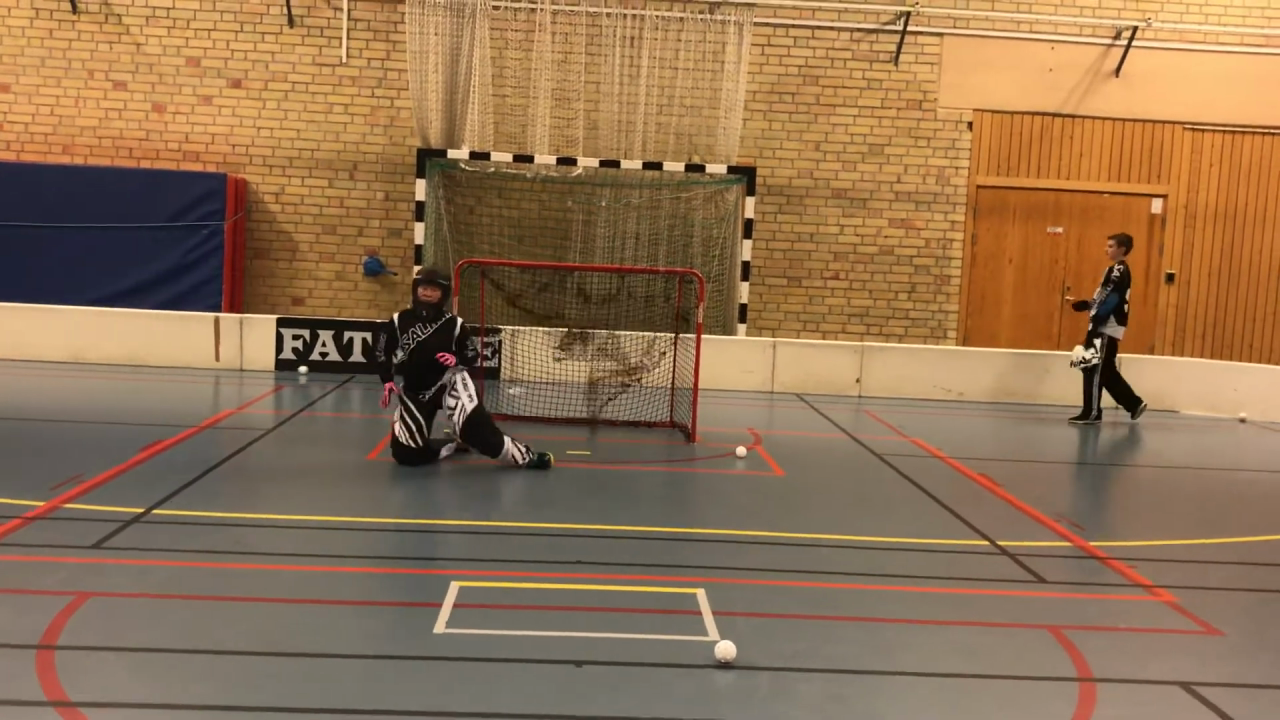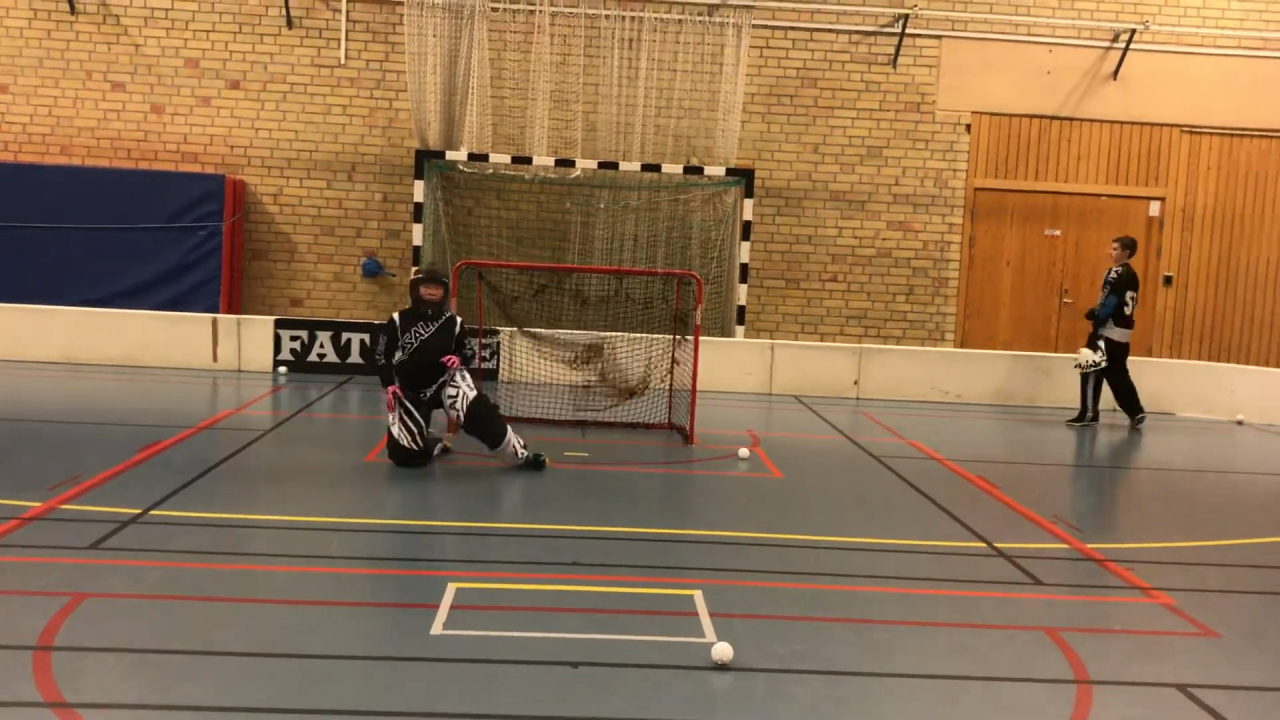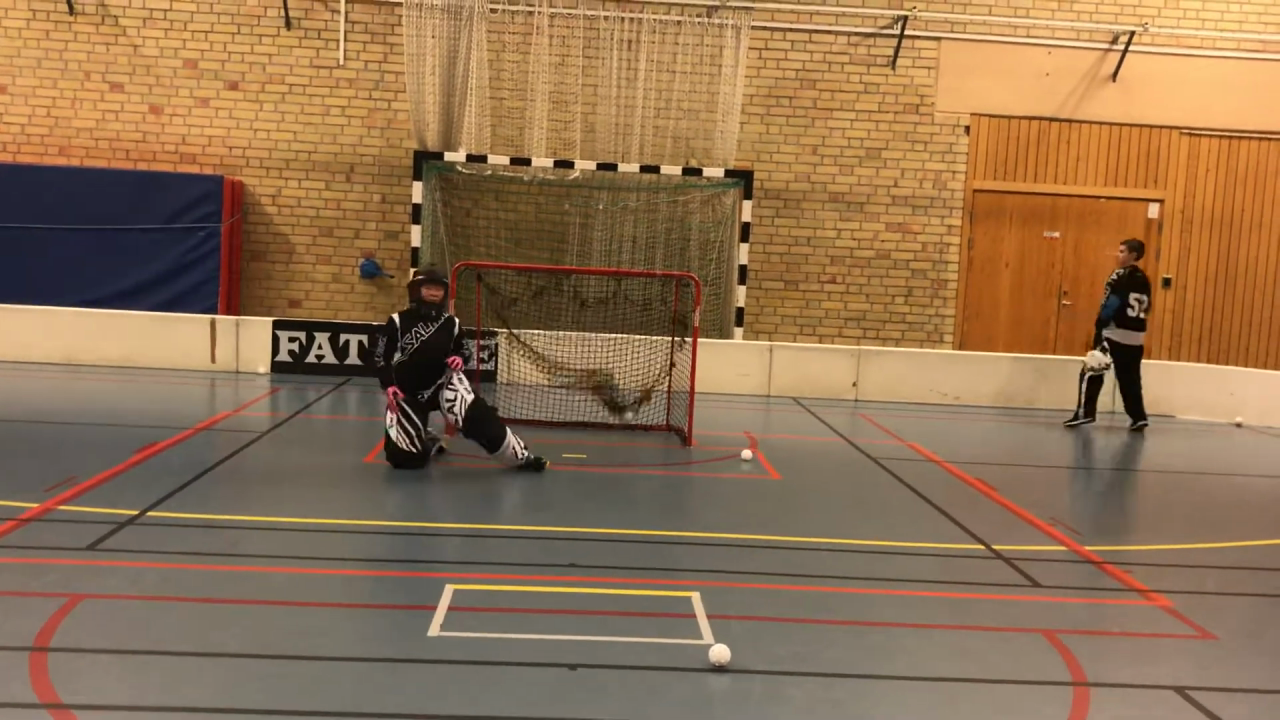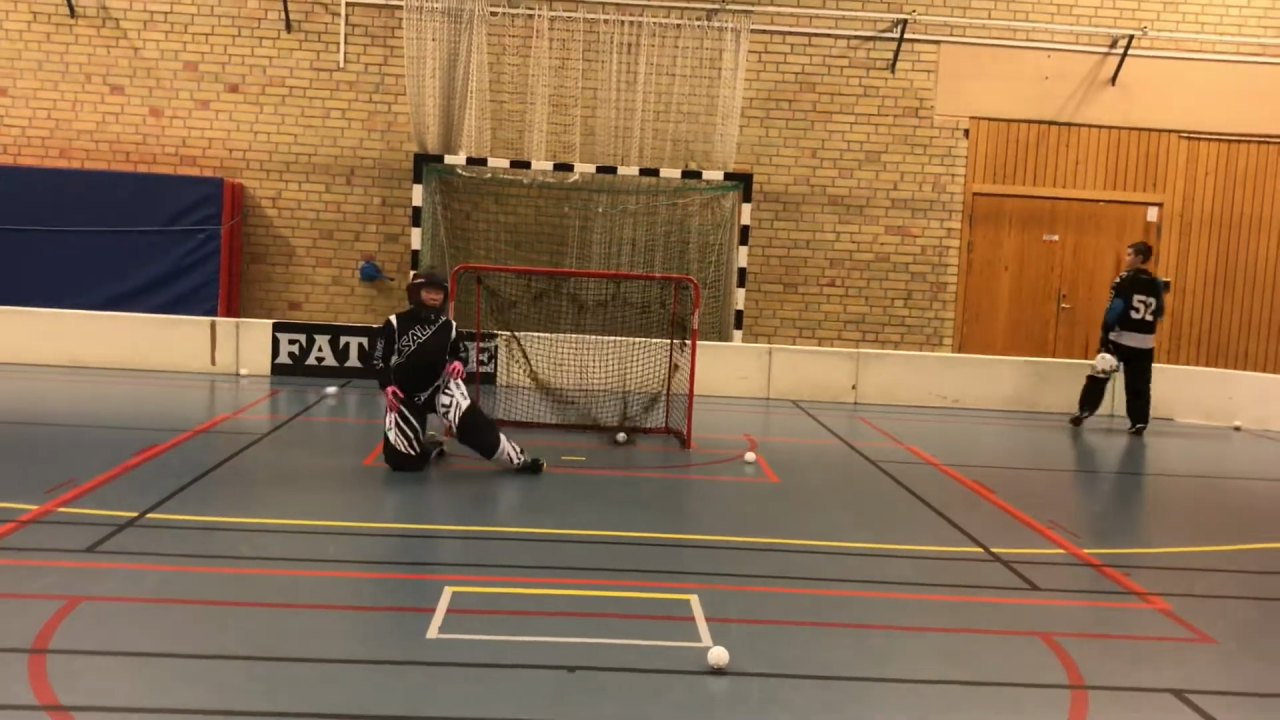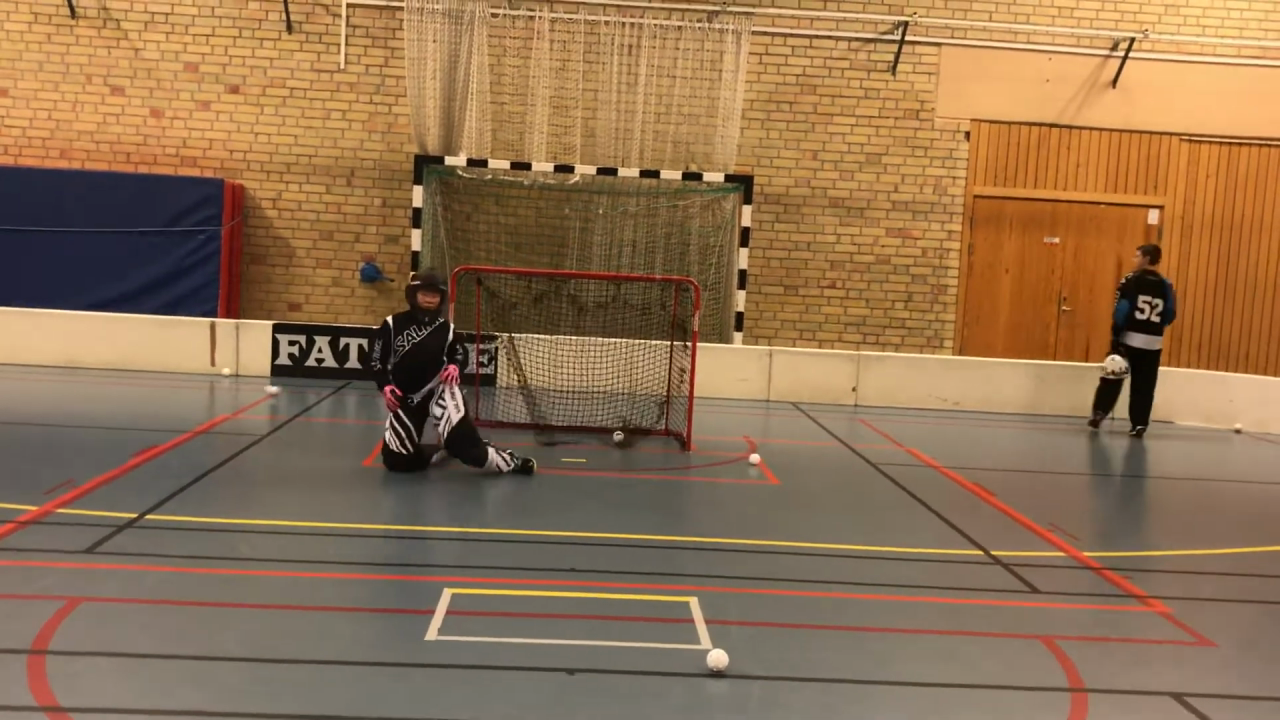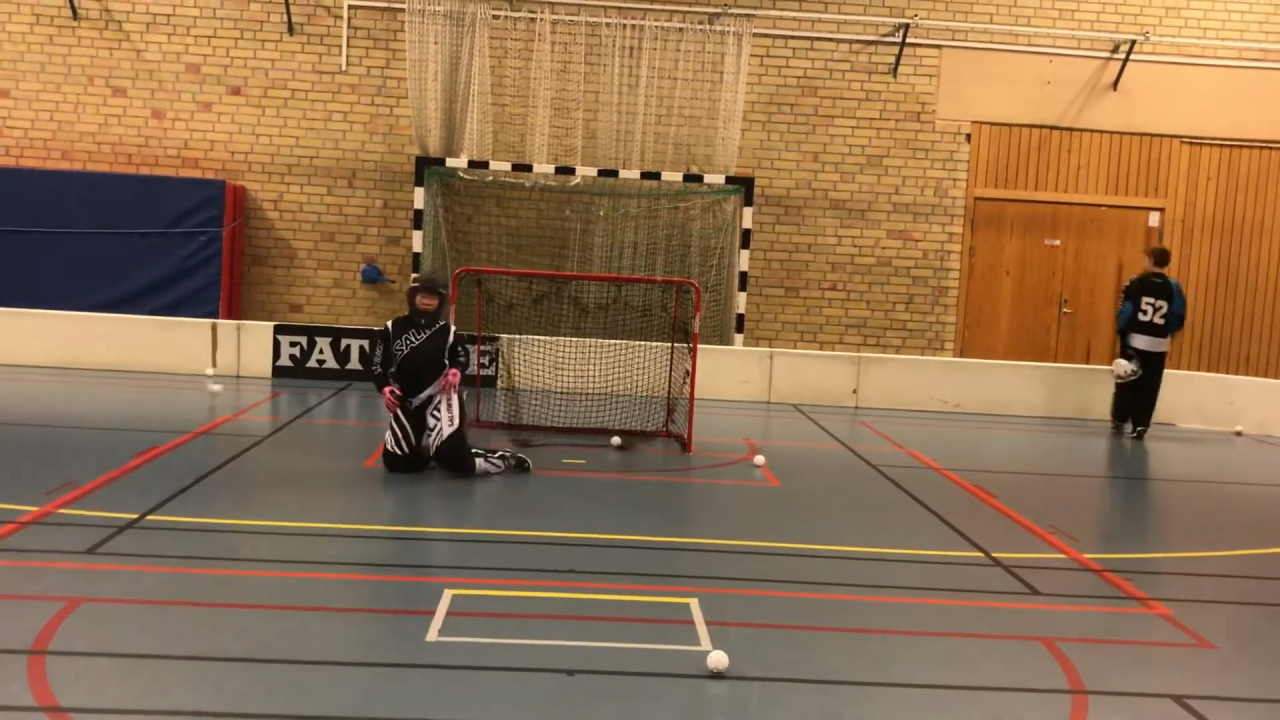
dt=0.1s
person 1, frame 1
left shoulder: (453, 323)
right shoulder: (399, 321)
left elbow: (471, 356)
right elbow: (383, 352)
left wrist: (456, 360)
right wrist: (387, 381)
left hip: (449, 384)
right hip: (412, 392)
left knee: (477, 426)
right knee: (406, 454)
left ankle: (526, 457)
right ankle: (452, 446)
person 1, frame 2
left shoulder: (452, 322)
right shoulder: (399, 320)
left elbow: (468, 354)
right elbow: (382, 355)
left wrist: (458, 359)
right wrist: (389, 385)
left hip: (447, 381)
right hip: (410, 391)
left knee: (479, 414)
right knee: (404, 455)
left ankle: (522, 456)
right ankle: (436, 444)
person 1, frame 3
left shoulder: (451, 323)
right shoulder: (398, 321)
left elbow: (461, 350)
right elbow: (381, 357)
left wrist: (458, 358)
right wrist: (388, 386)
left hip: (444, 383)
right hip: (407, 393)
left knee: (478, 417)
right knee: (402, 457)
left ankle: (522, 457)
right ankle: (430, 444)
person 1, frame 4
left shoulder: (448, 326)
right shoulder: (396, 323)
left elbow: (457, 354)
right elbow: (380, 359)
left wrist: (457, 363)
right wrist: (388, 386)
left hip: (441, 386)
right hip: (406, 395)
left knee: (472, 423)
right knee: (401, 460)
left ankle: (519, 461)
right ankle: (431, 447)
person 1, frame 5
left shoulder: (446, 328)
right shoulder: (393, 324)
left elbow: (455, 355)
right elbow: (377, 360)
left wrist: (453, 366)
right wrist: (385, 386)
left hip: (439, 390)
right hip: (405, 397)
left knee: (461, 440)
right knee: (397, 461)
left ankle: (511, 463)
right ankle: (437, 451)
person 1, frame 6
left shoulder: (446, 331)
right shoulder: (393, 328)
left elbow: (458, 358)
right elbow: (379, 364)
left wrist: (455, 371)
right wrist: (385, 387)
left hip: (439, 396)
right hip: (405, 400)
left knee: (454, 457)
right knee: (397, 462)
left ankle: (507, 460)
right ankle: (430, 452)
person 2, frame 1
left shoulder: (1118, 271)
right shoulder: (1118, 270)
left elbow: (1110, 300)
left wrist: (1095, 323)
right wrist: (1088, 304)
left hip: (1107, 328)
right hip: (1109, 327)
left knee: (1093, 370)
right knee: (1107, 371)
left ankle: (1092, 413)
right ankle: (1134, 404)
person 2, frame 2
left shoulder: (1117, 273)
right shoulder: (1133, 275)
left elbow: (1109, 302)
left wrist: (1096, 325)
right wrist: (1096, 312)
left hip: (1110, 331)
right hip: (1125, 332)
left knee: (1091, 370)
right knee: (1119, 375)
left ankle: (1087, 414)
right ankle: (1136, 412)
person 2, frame 3
left shoulder: (1120, 275)
right shoulder: (1145, 279)
left elbow: (1111, 304)
left wrist: (1099, 328)
left hip: (1115, 332)
right hip: (1137, 335)
left knee: (1093, 371)
right knee: (1130, 379)
left ankle: (1084, 413)
right ankle: (1138, 418)
person 2, frame 4
left shoulder: (1125, 278)
right shoulder: (1156, 283)
left elbow: (1115, 307)
right elbow: (1159, 311)
left wrist: (1105, 333)
left hip: (1122, 336)
right hip: (1146, 340)
left knee: (1100, 374)
right knee: (1139, 383)
left ankle: (1085, 410)
right ankle: (1139, 421)
person 2, frame 5
left shoulder: (1131, 280)
right shoulder: (1165, 284)
left elbow: (1121, 308)
right elbow: (1171, 314)
left wrist: (1116, 334)
left hip: (1129, 337)
right hip: (1153, 341)
left knee: (1114, 376)
right knee: (1145, 385)
left ankle: (1099, 411)
right ankle: (1139, 424)
person 2, frame 6
left shoulder: (1136, 282)
right shoulder: (1173, 287)
left elbow: (1125, 310)
right elbow: (1180, 316)
left wrist: (1122, 336)
right wrist: (1168, 331)
left hip: (1134, 339)
right hip: (1158, 343)
left knee: (1127, 382)
right knee: (1149, 386)
left ankle: (1119, 419)
right ankle: (1140, 425)
